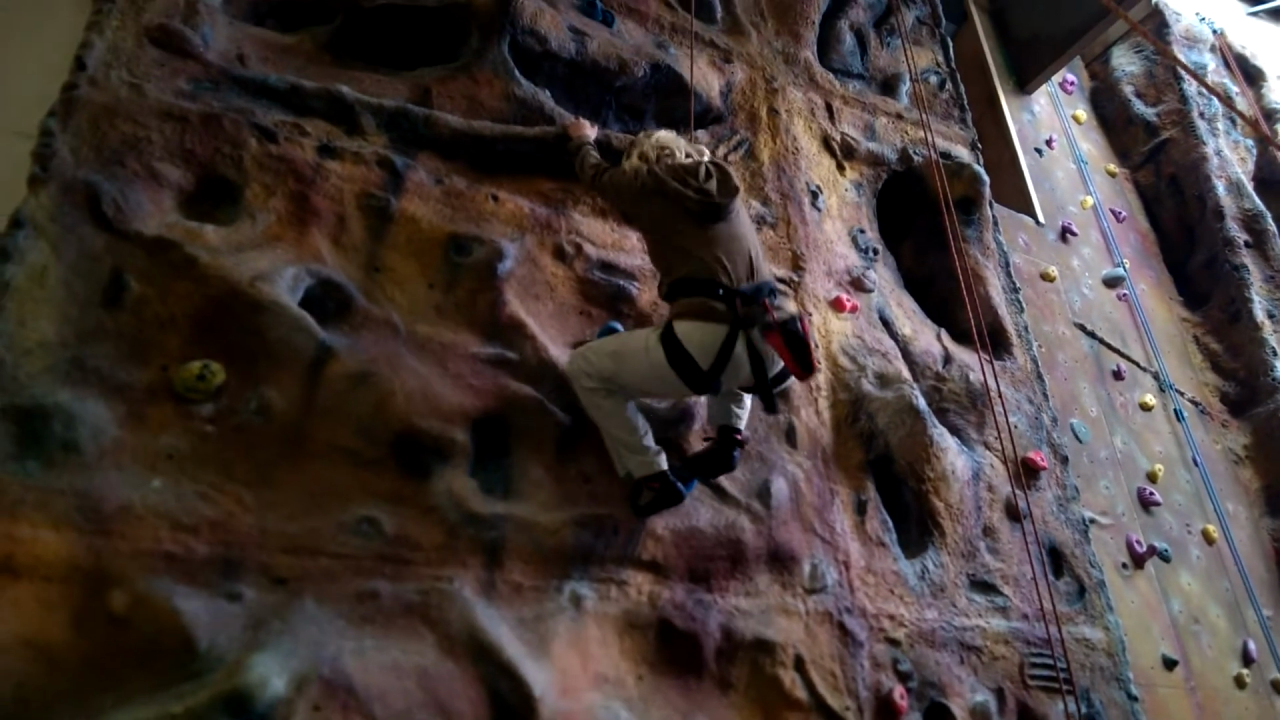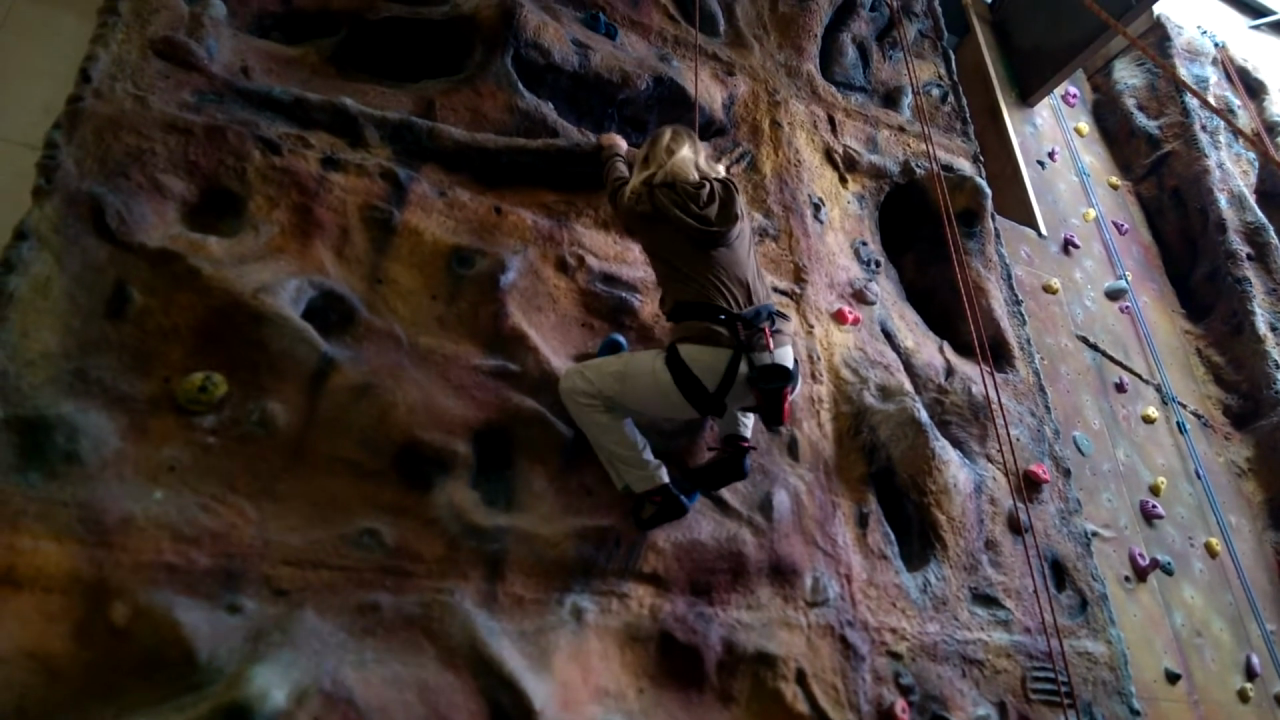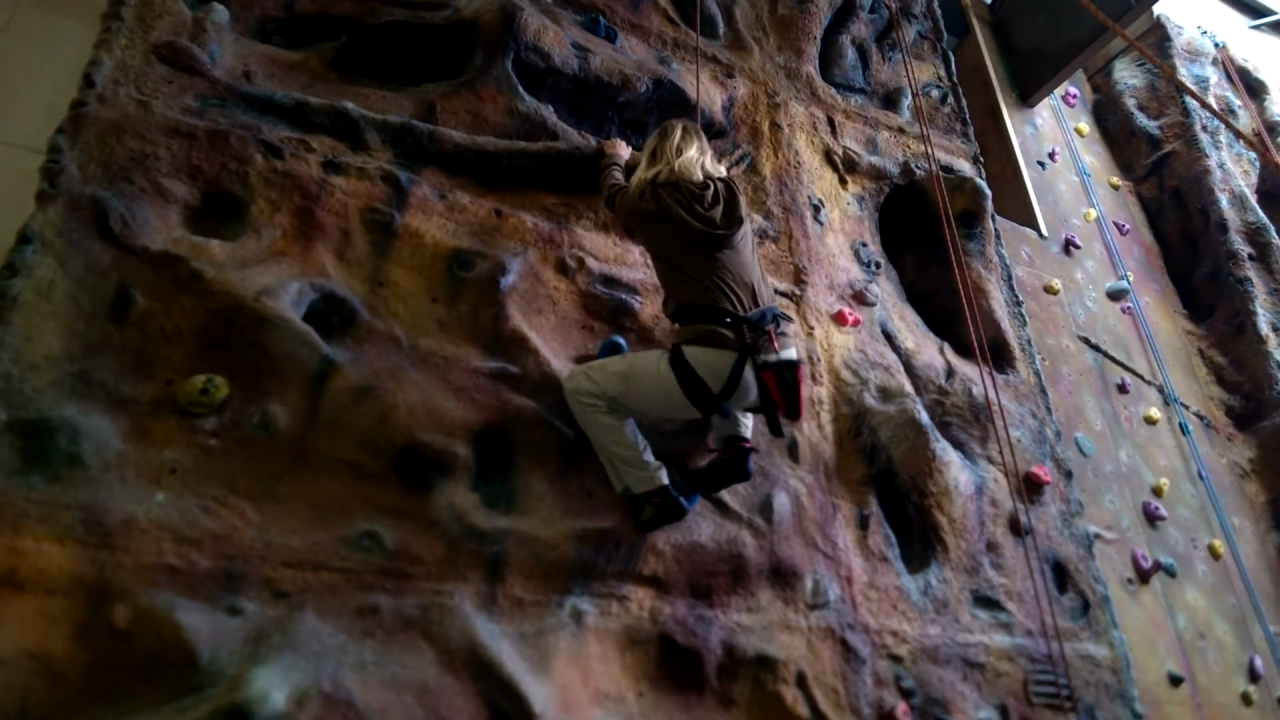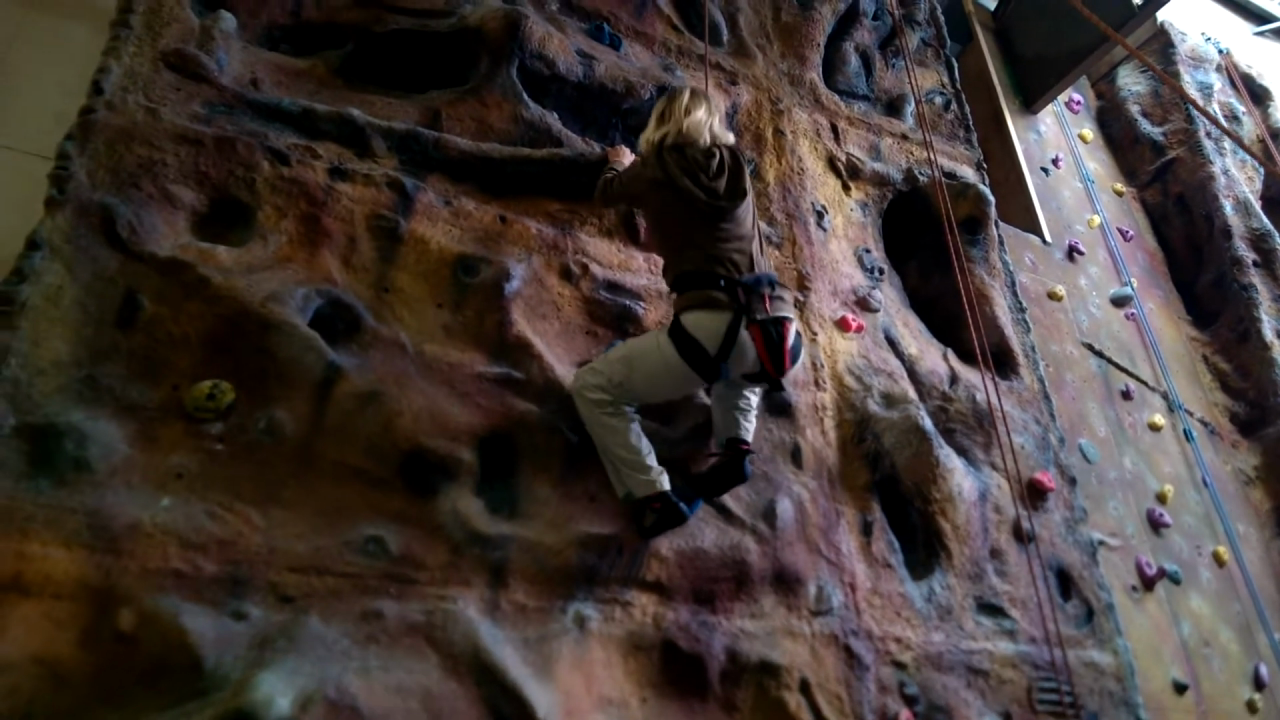
dt=0.3s
person 1, frame 1
left shoulder: (643, 184)
right shoulder: (723, 181)
left elbow: (594, 173)
left wrist: (582, 138)
left hip: (706, 342)
right hip: (769, 347)
left knee: (585, 367)
left ankle: (653, 476)
right ankle: (728, 437)
person 1, frame 2
left shoulder: (646, 207)
right shoulder: (729, 197)
left elbow: (619, 186)
left wrist: (614, 152)
left hip: (710, 366)
right hip: (773, 364)
left knee: (579, 386)
left ankle: (655, 490)
right ankle: (736, 444)
person 1, frame 3
left shoulder: (649, 204)
right shoulder: (731, 197)
left elbow: (612, 195)
left wrist: (615, 160)
left hip: (716, 366)
left knee: (585, 387)
left ankle: (656, 492)
right ankle: (736, 446)
person 1, frame 4
left shoulder: (652, 170)
right shoulder: (735, 167)
left elbow: (606, 192)
left wrist: (620, 163)
left hip: (712, 328)
left knee: (592, 387)
right knee: (736, 368)
left ankle: (656, 496)
right ankle: (736, 449)
